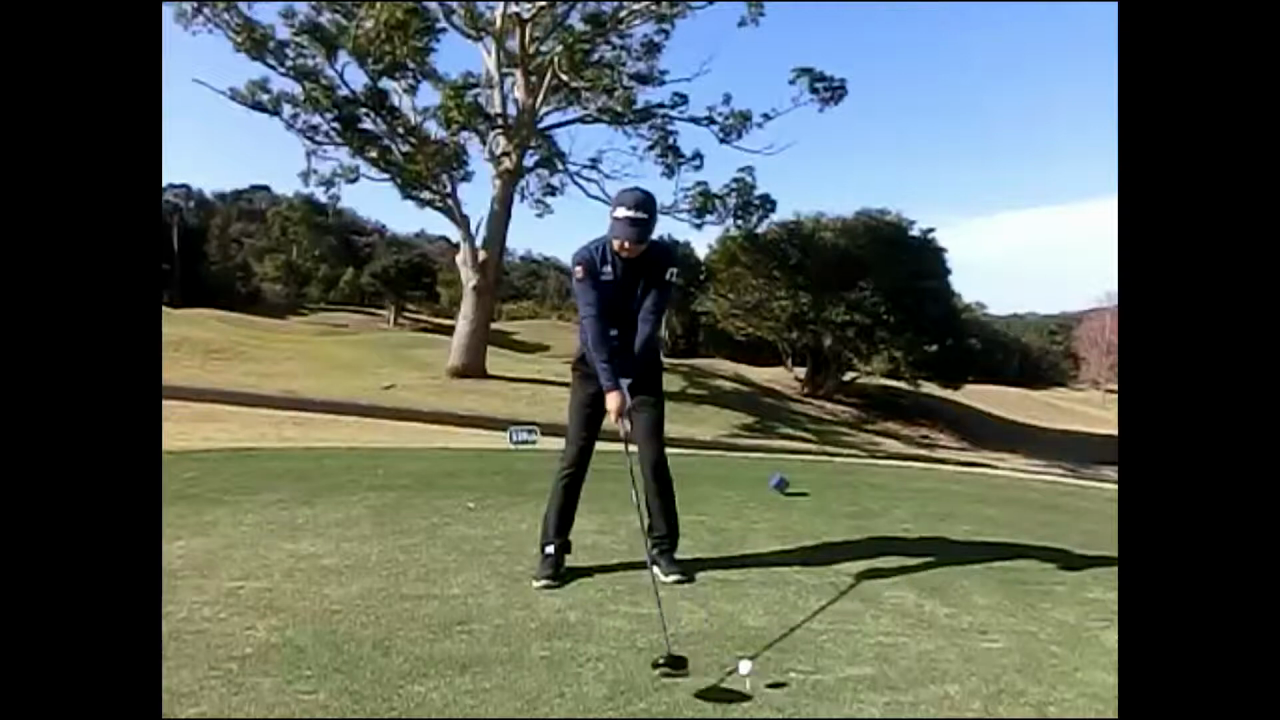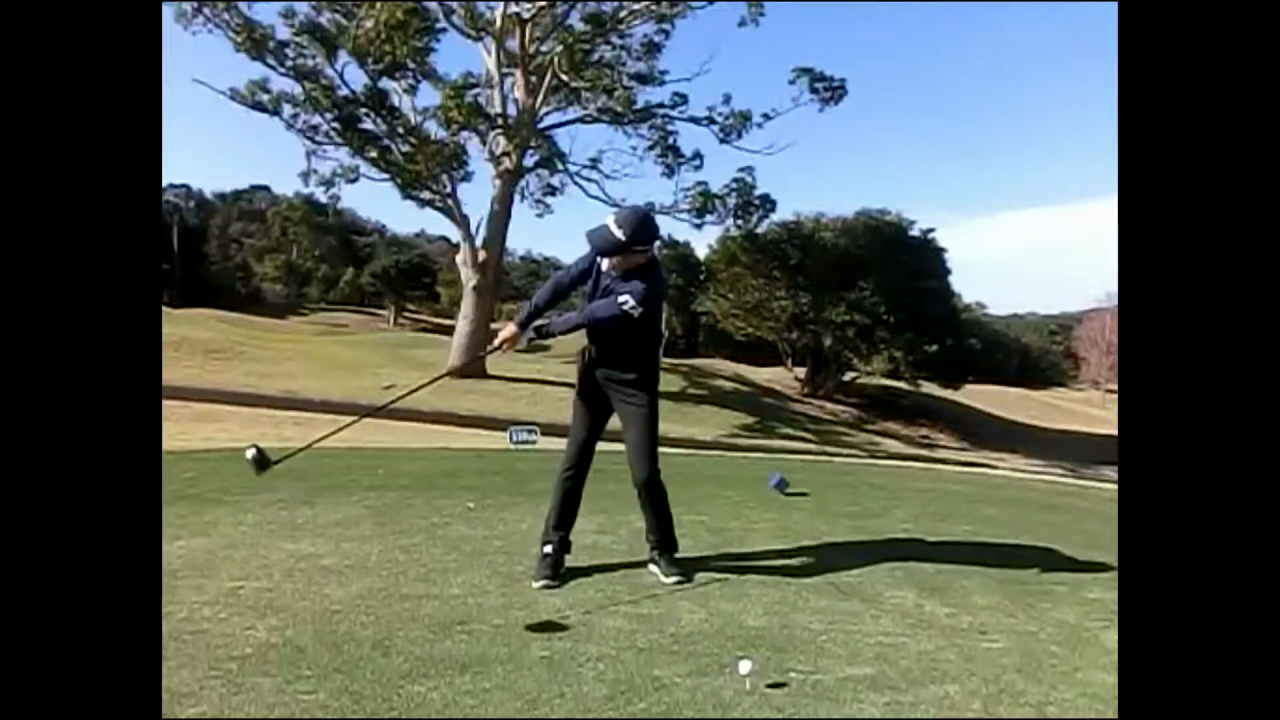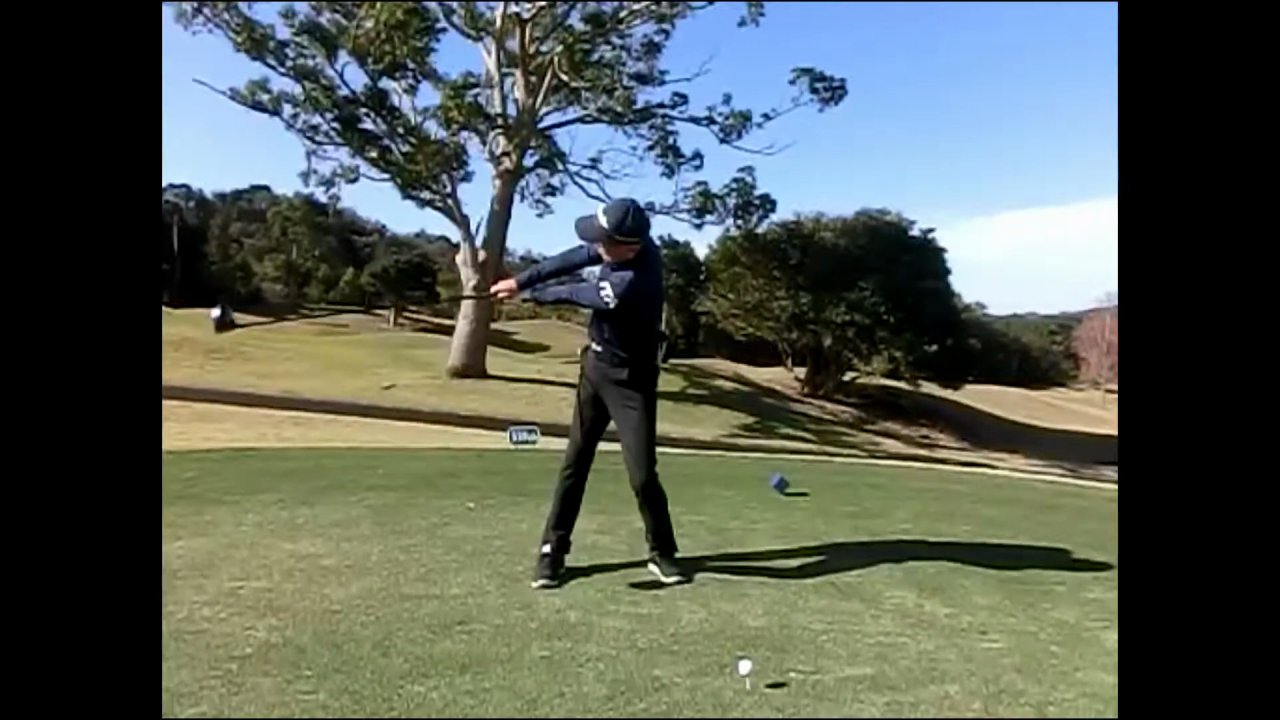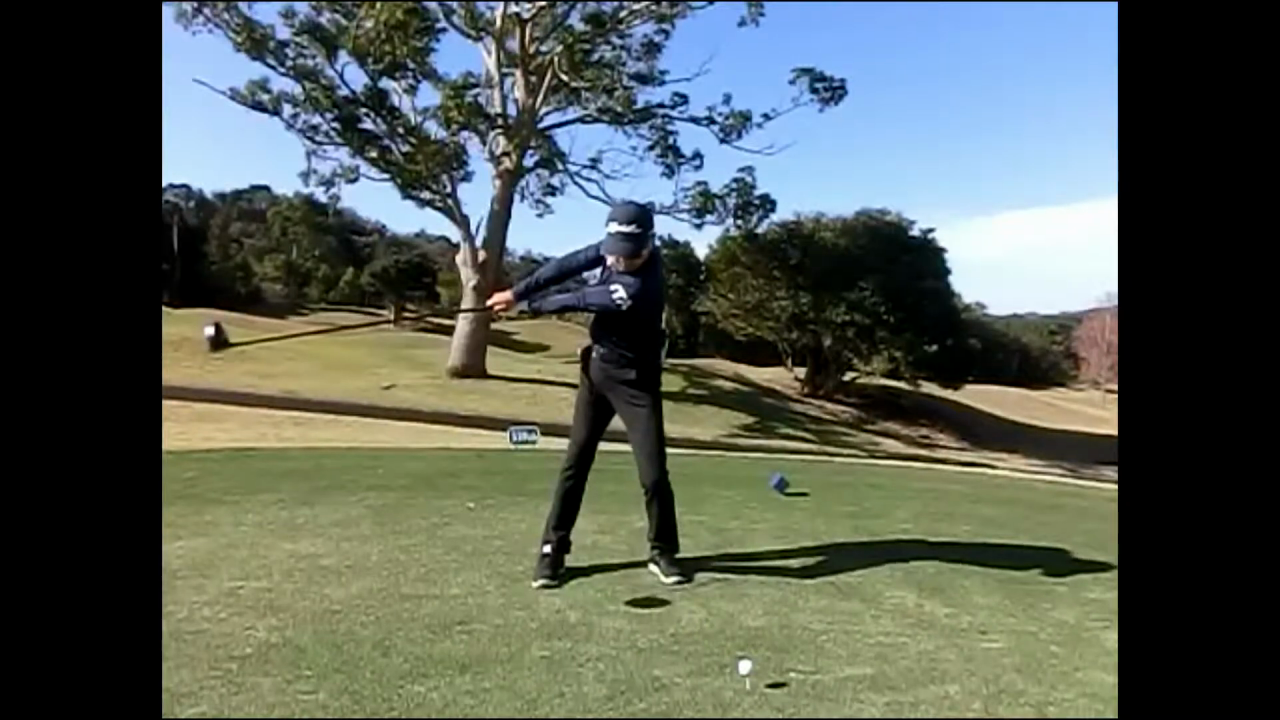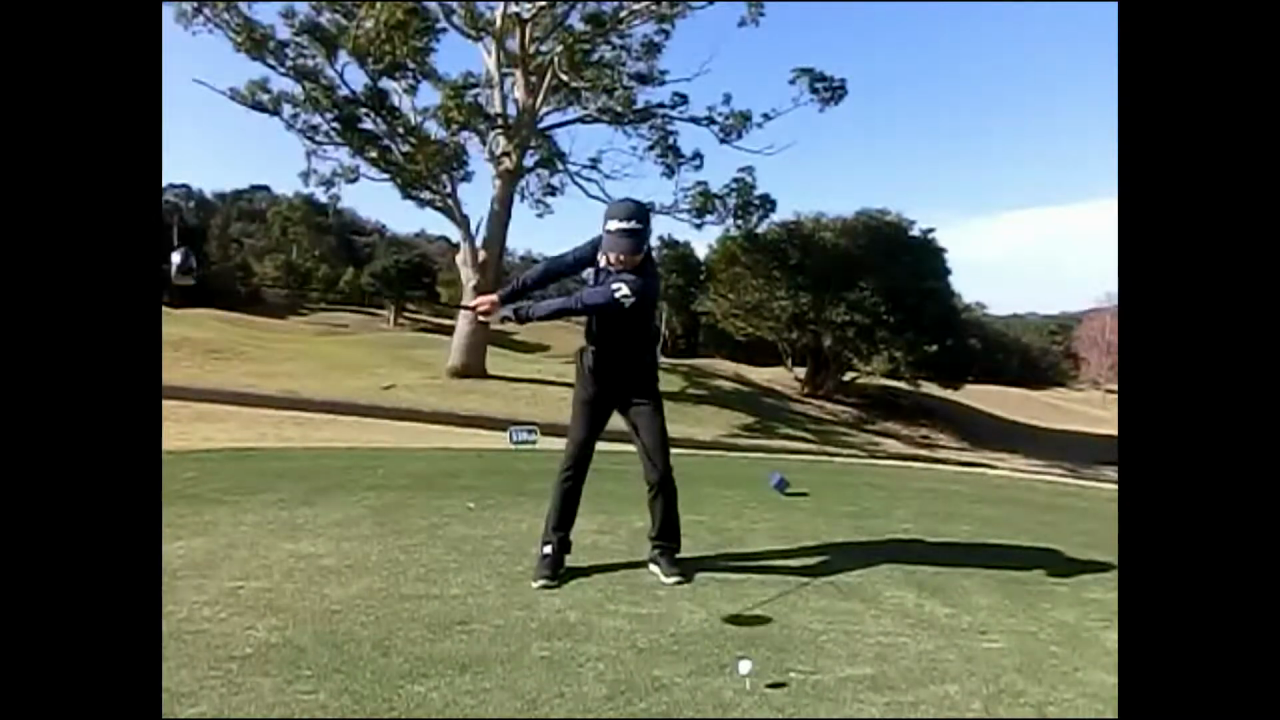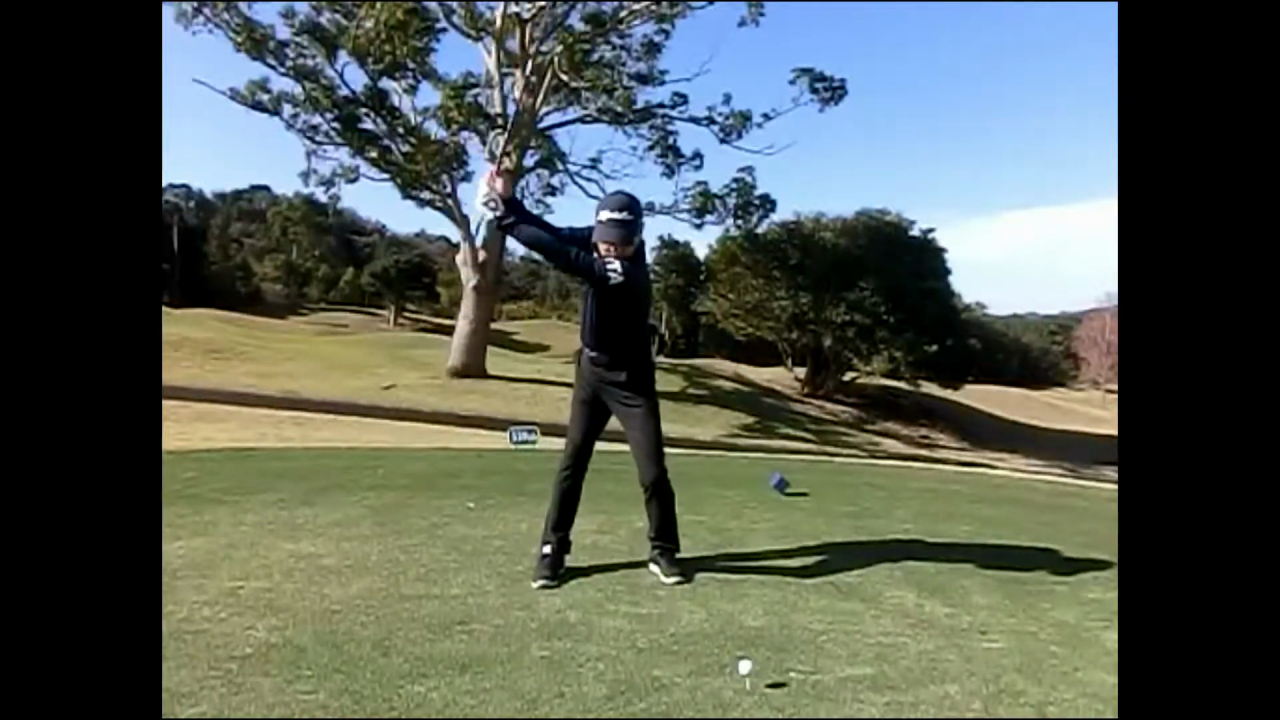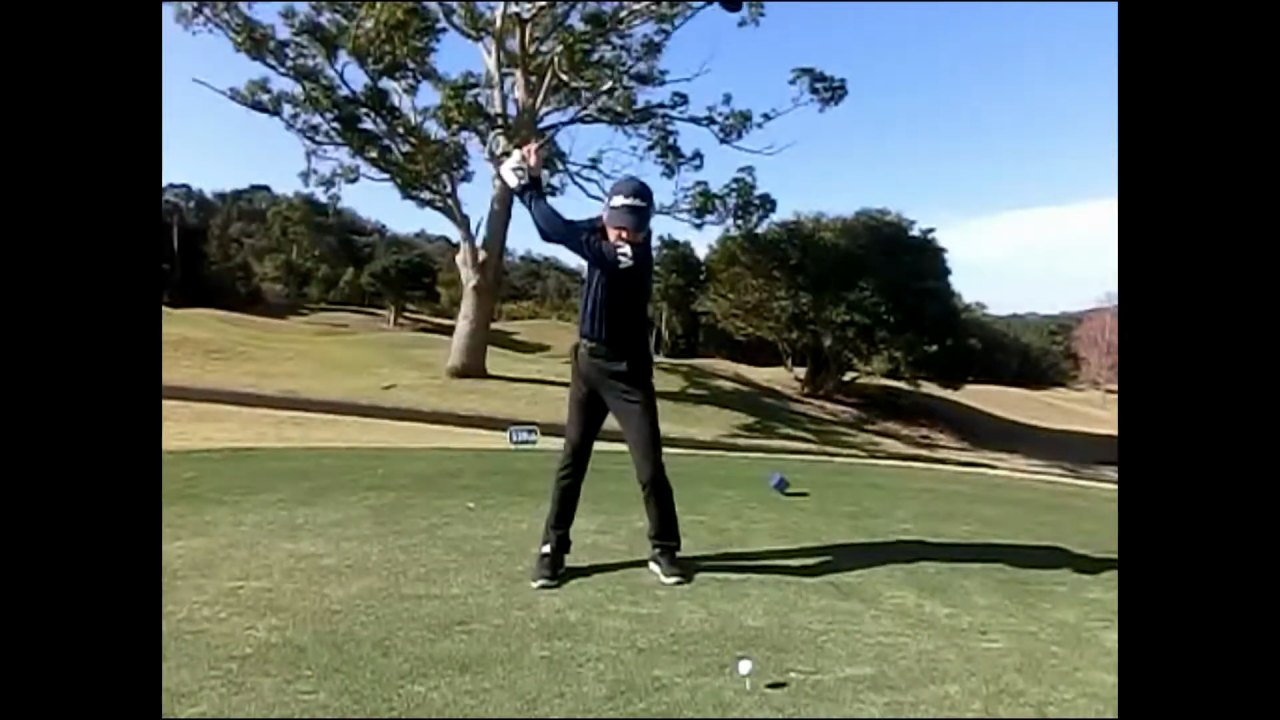
dt=0.7s
person 1, frame 1
left shoulder: (663, 261)
right shoulder: (587, 259)
left elbow: (648, 323)
right elbow: (594, 325)
left wrist: (626, 382)
right wrist: (607, 385)
left hip: (642, 369)
right hip: (593, 367)
left knee: (653, 460)
right knee: (574, 459)
left ankle: (662, 549)
right ankle: (552, 550)
person 1, frame 2
left shoulder: (645, 287)
right shoulder: (609, 250)
left elbow: (589, 317)
right elbow: (565, 280)
left wrist: (539, 330)
right wrist: (520, 321)
left hip: (633, 377)
right hip: (595, 365)
left knee: (644, 471)
right knee: (574, 461)
left ankle: (662, 550)
right ankle: (553, 549)
person 1, frame 3
left shoulder: (632, 284)
right shoulder: (634, 244)
left elbow: (574, 293)
right elbow: (575, 258)
left wrist: (532, 292)
right wrist: (521, 279)
left hip: (630, 378)
right hip: (596, 365)
left knee: (642, 475)
right knee: (575, 461)
left ankle: (662, 553)
right ankle: (553, 549)
person 1, frame 4
left shoulder: (640, 288)
right shoulder: (616, 247)
left elbow: (578, 301)
right elbow: (569, 264)
left wrist: (531, 305)
right wrist: (517, 291)
left hip: (635, 379)
right hip: (597, 367)
left knee: (653, 474)
right knee: (575, 462)
left ankle: (663, 552)
right ankle: (553, 549)
person 1, frame 5
left shoulder: (639, 284)
right shoulder: (605, 245)
left elbow: (574, 305)
right elbow: (556, 268)
left wrist: (515, 314)
right wrist: (503, 295)
left hip: (634, 377)
right hip: (594, 368)
left knee: (659, 470)
right knee: (573, 463)
left ankle: (663, 551)
right ankle: (552, 549)
person 1, frame 6
left shoulder: (626, 272)
right shoulder: (600, 238)
left elbow: (558, 253)
right elbow: (554, 234)
left wrist: (505, 217)
right wrist: (509, 200)
left hip: (630, 379)
right hip: (591, 370)
left knee: (652, 471)
right knee: (572, 463)
left ankle: (663, 551)
right ankle: (552, 550)
person 1, frame 7
left shoulder: (633, 258)
right shoulder: (604, 229)
left elbow: (563, 233)
right elbow: (554, 231)
left wrist: (526, 186)
right wrist: (534, 182)
left hip: (627, 369)
right hip: (588, 362)
left knee: (650, 468)
right knee: (571, 460)
left ankle: (664, 550)
right ankle: (552, 549)
